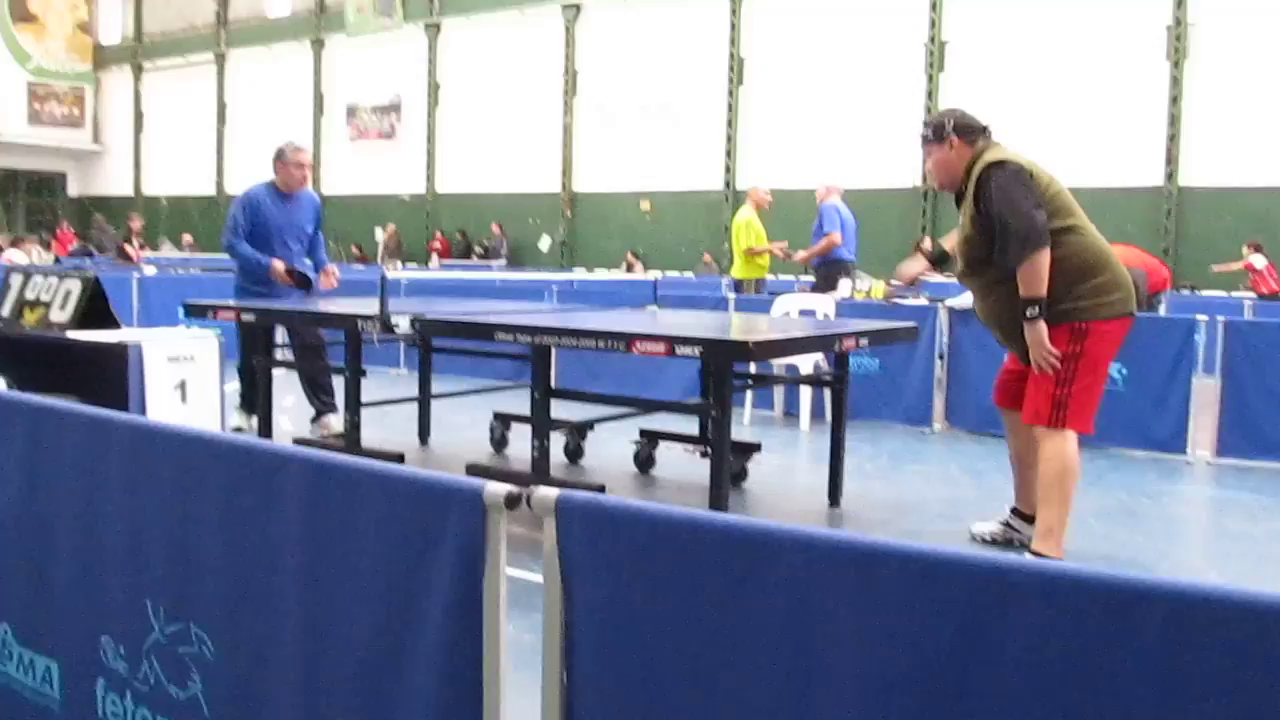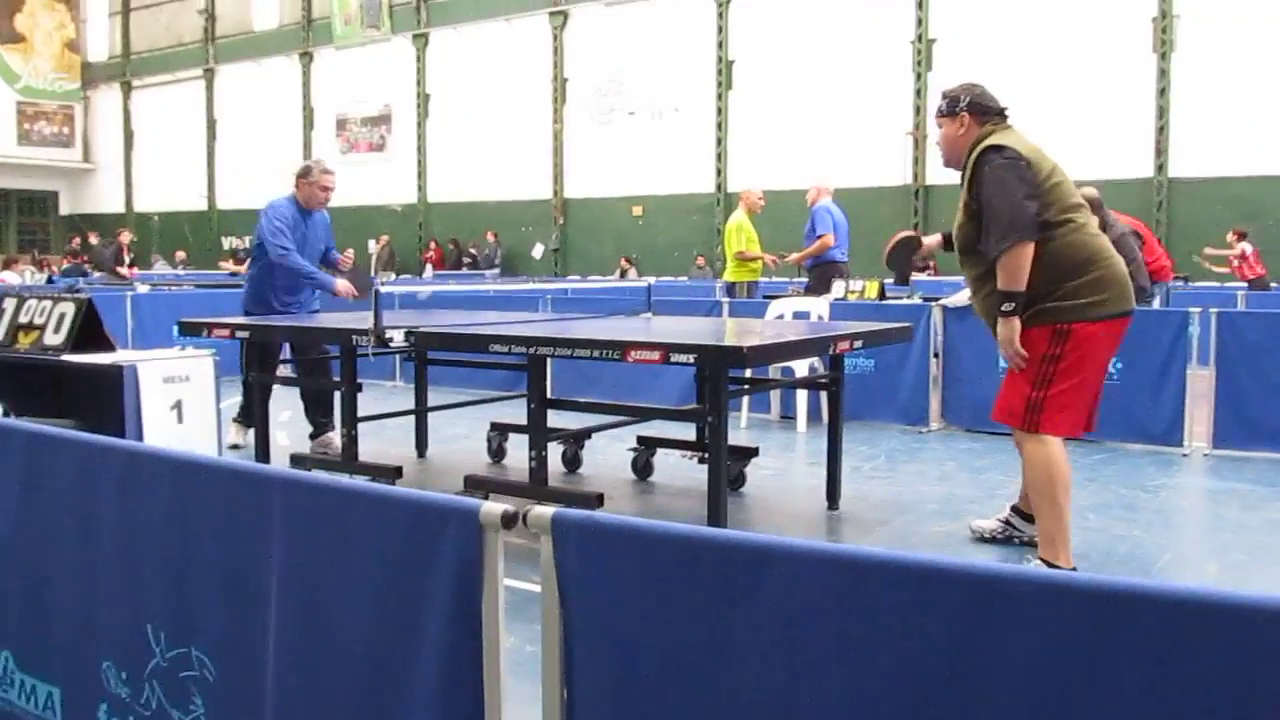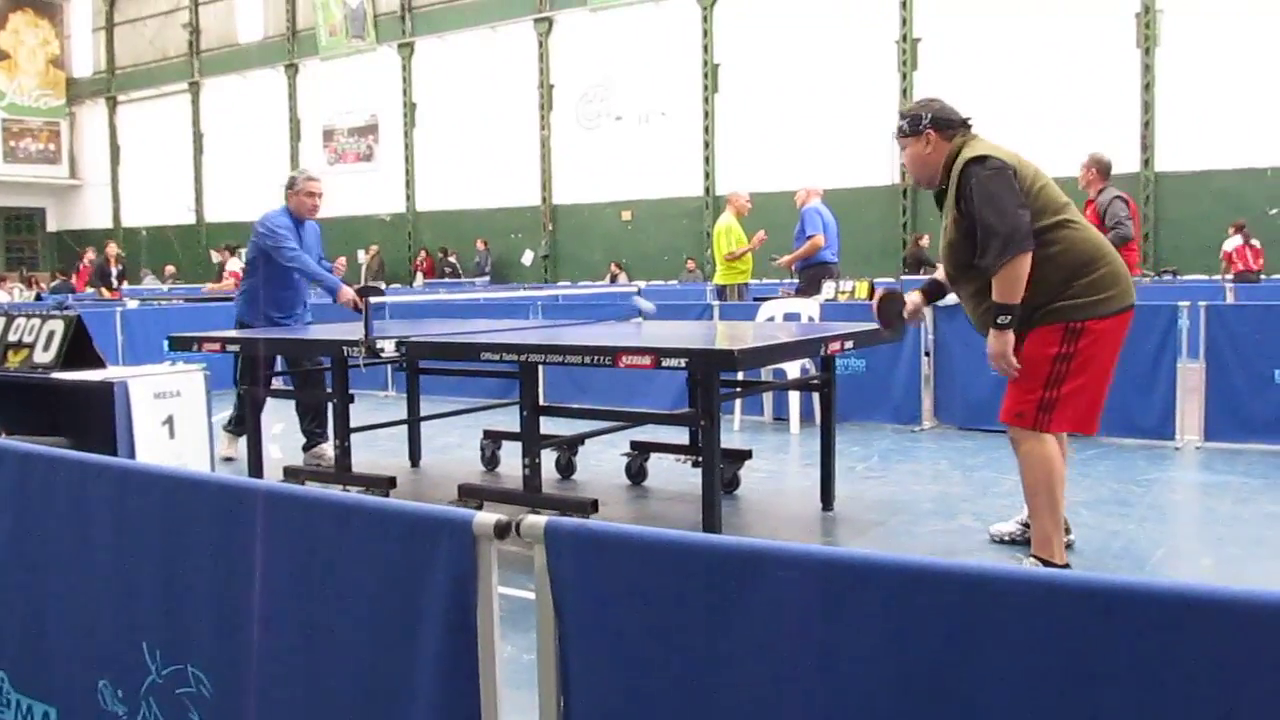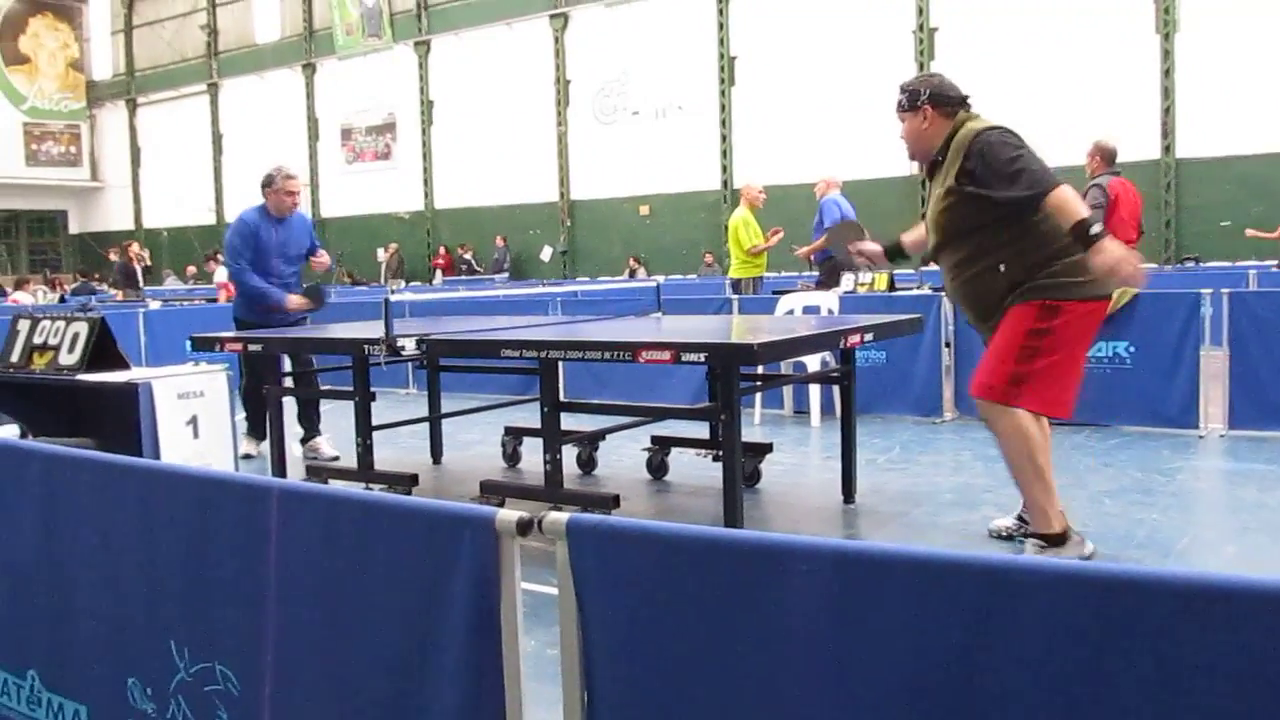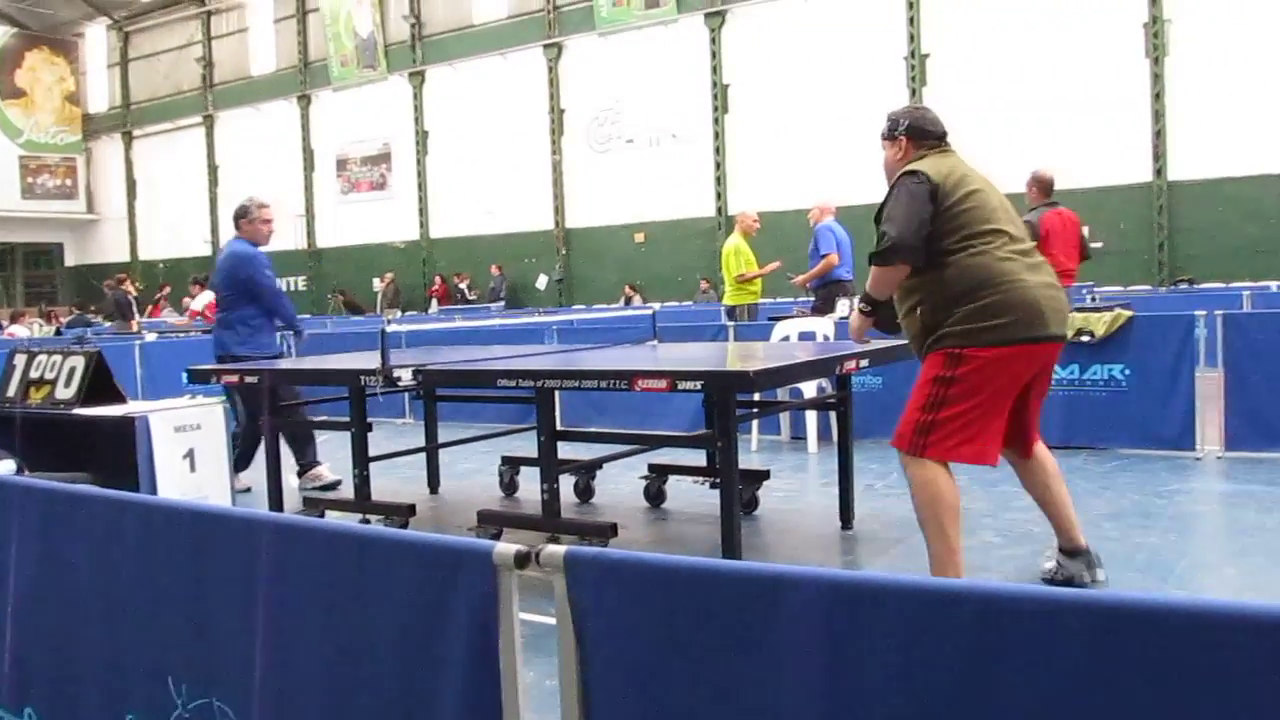
dt=0.5s
person 1, frame 1
left shoulder: (998, 174)
right shoulder: (984, 180)
left elbow: (1033, 246)
right elbow: (971, 236)
left wrist: (1033, 319)
right wrist: (929, 257)
left hip: (1080, 310)
right hip: (1049, 318)
left knee: (1051, 424)
right knee: (1018, 410)
left ankle: (1046, 556)
right ankle: (1025, 519)
person 1, frame 2
left shoulder: (996, 158)
right shoulder: (999, 156)
left elbow: (1016, 237)
right elbow: (991, 227)
left wrist: (1008, 313)
right wrist: (942, 241)
left hip: (1074, 306)
right hip: (1080, 302)
left knee: (1034, 425)
right knee: (1030, 417)
left ankle: (1057, 564)
right ankle: (1027, 516)
person 1, frame 3
left shoulder: (979, 171)
right shoulder: (958, 181)
left elbow: (1011, 249)
right elbow: (967, 260)
left wrist: (1002, 325)
right wrist: (923, 294)
left hip: (1078, 304)
right hip: (1062, 304)
left knee: (1028, 425)
right knee: (1044, 420)
left ankle: (1050, 561)
right ankle: (1045, 520)
person 1, frame 4
left shoulder: (981, 144)
right shoulder: (944, 162)
left elbow: (1045, 187)
right elbow: (935, 229)
left wrist: (1095, 240)
right wrist: (888, 251)
left hip: (1055, 288)
right hip: (1030, 294)
left knee: (997, 398)
right knee: (1018, 402)
left ankle: (1055, 537)
right ankle: (1040, 515)
person 1, frame 5
left shoulder: (913, 178)
right shoulder: (965, 177)
left elbow: (897, 253)
left wrist: (867, 308)
left hip: (984, 330)
right hip: (1035, 321)
left knee: (921, 452)
right knee: (1021, 442)
left ankle: (950, 585)
right ankle: (1077, 555)
person 2, frame 1
left shoulder: (311, 201)
right shoulder: (253, 199)
right elbow: (232, 242)
left wrist: (323, 265)
right wrist: (267, 266)
left hip: (298, 293)
right hip: (255, 293)
left knee: (313, 353)
right knee: (253, 357)
left ankle: (325, 416)
right ankle: (247, 409)
person 2, frame 2
left shoulder: (322, 218)
right shoulder: (278, 212)
left elbow: (325, 254)
right elbow: (284, 255)
left wrist: (338, 261)
right wrist: (331, 282)
left hip: (304, 307)
right hip: (264, 307)
left knee: (318, 371)
right knee: (258, 374)
left ankle: (323, 433)
right ankle: (244, 422)
person 2, frame 3
left shoulder: (313, 229)
right shoulder: (272, 224)
right elbow: (294, 259)
left wrist: (332, 269)
right wrist: (336, 288)
left hip: (297, 319)
right hip: (257, 319)
left knee: (312, 382)
right knee: (253, 388)
left ankle: (317, 445)
right ankle: (233, 432)
person 2, frame 4
left shoulder: (302, 221)
right shoulder: (246, 224)
left elbow: (315, 252)
right elbow: (239, 272)
left wrist: (322, 258)
right wrist: (280, 298)
left hip: (293, 315)
right hip: (254, 317)
left knee: (306, 376)
right knee: (257, 382)
left ankle: (313, 438)
right ankle: (254, 434)
person 2, frame 5
left shoulder: (238, 252)
right shoulder: (247, 255)
left elbow: (227, 292)
right elbow: (276, 298)
right wrist: (296, 327)
left hip: (265, 349)
right hip: (241, 352)
left knee: (291, 407)
right knee: (252, 418)
left ankle: (309, 470)
right ankle: (229, 473)
